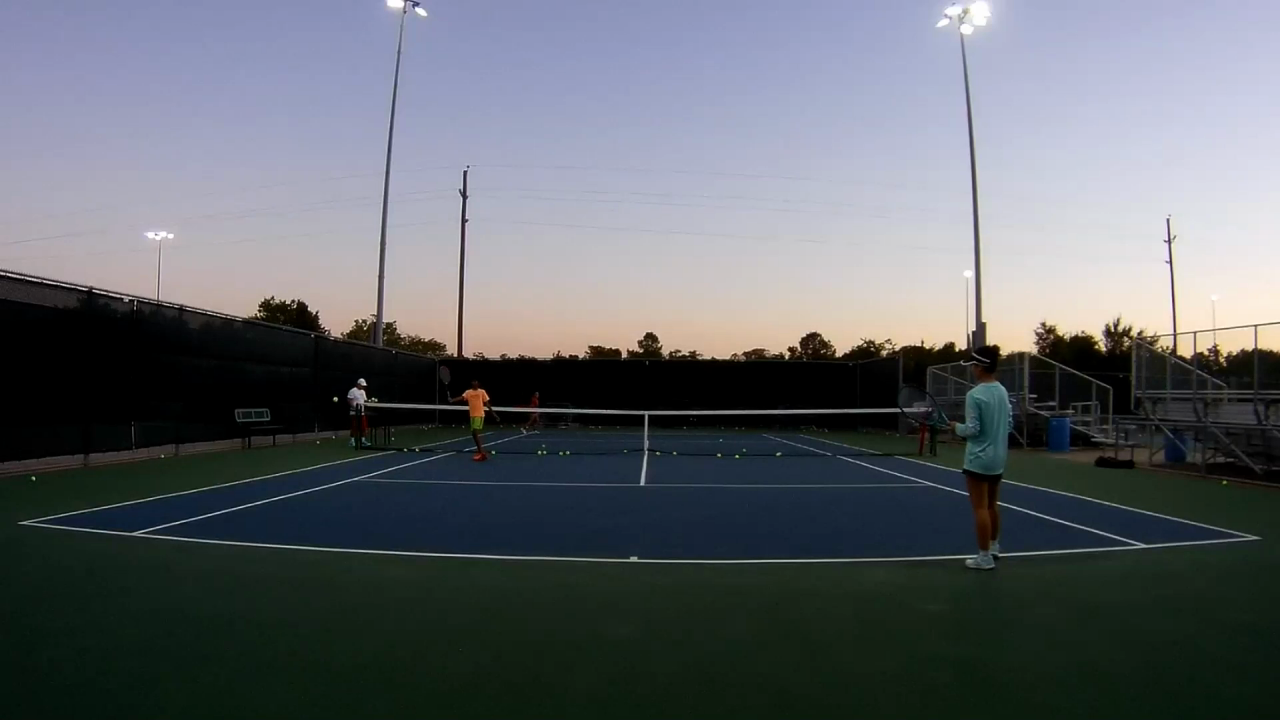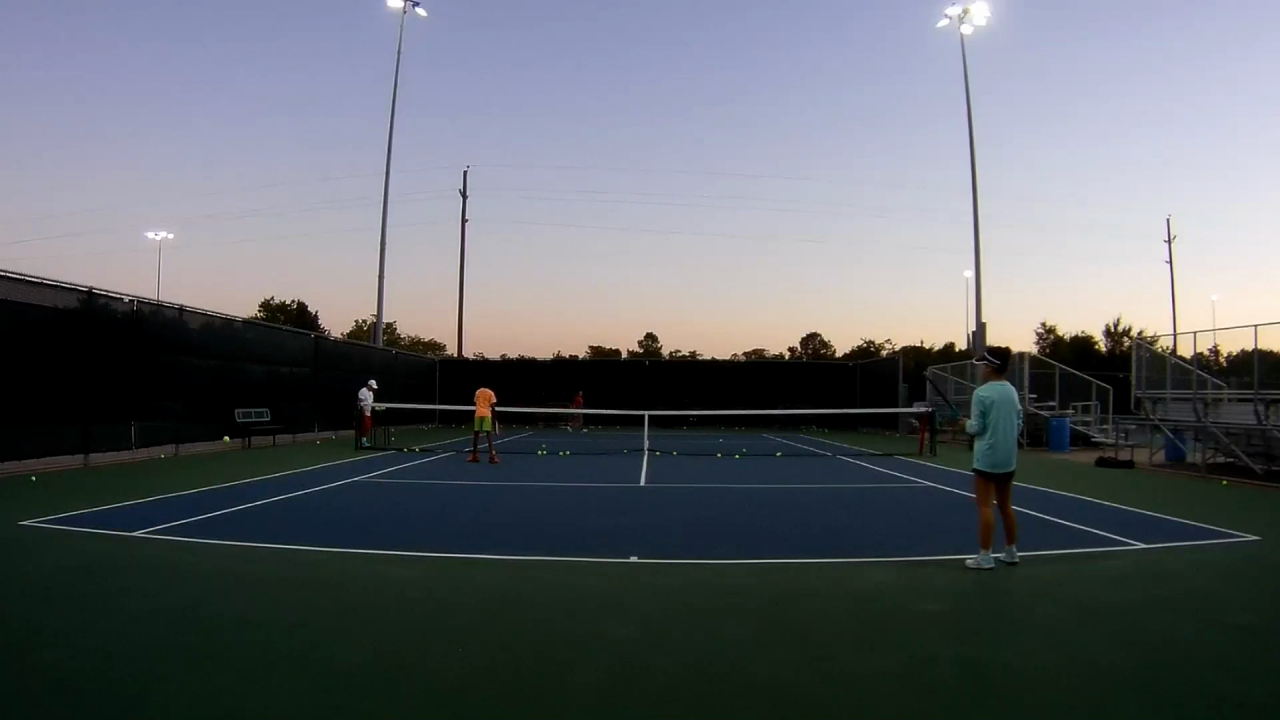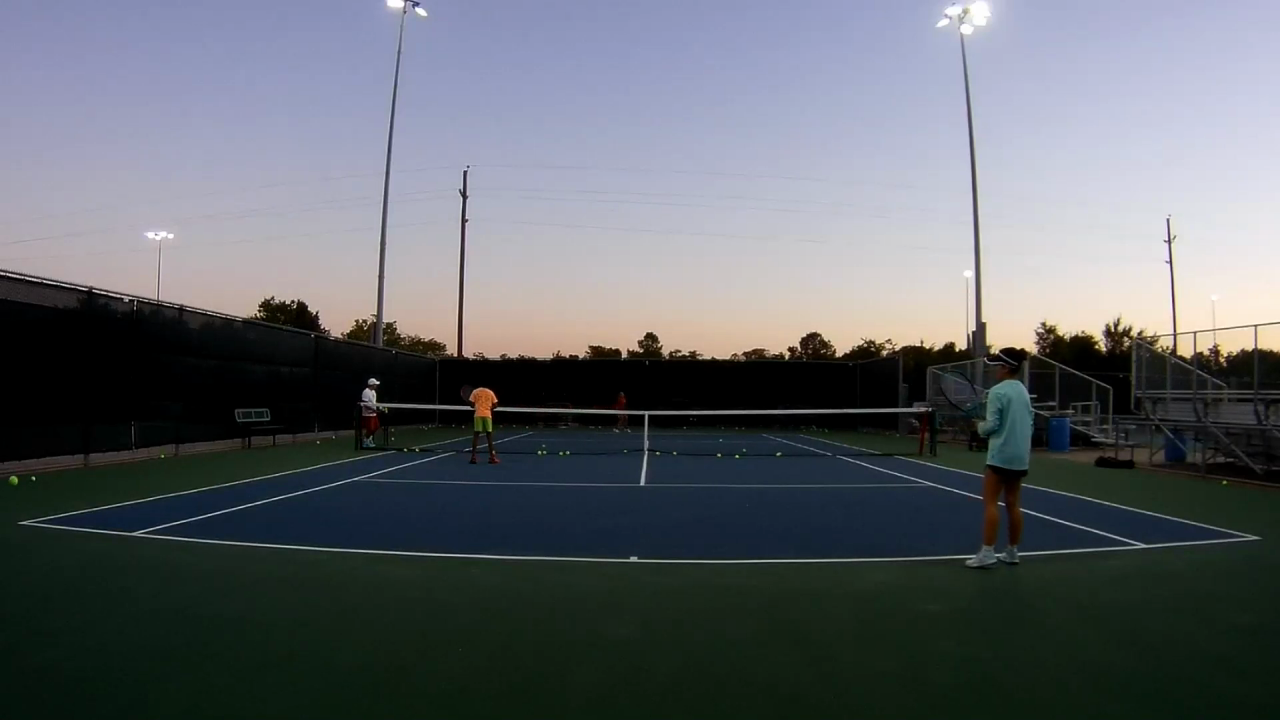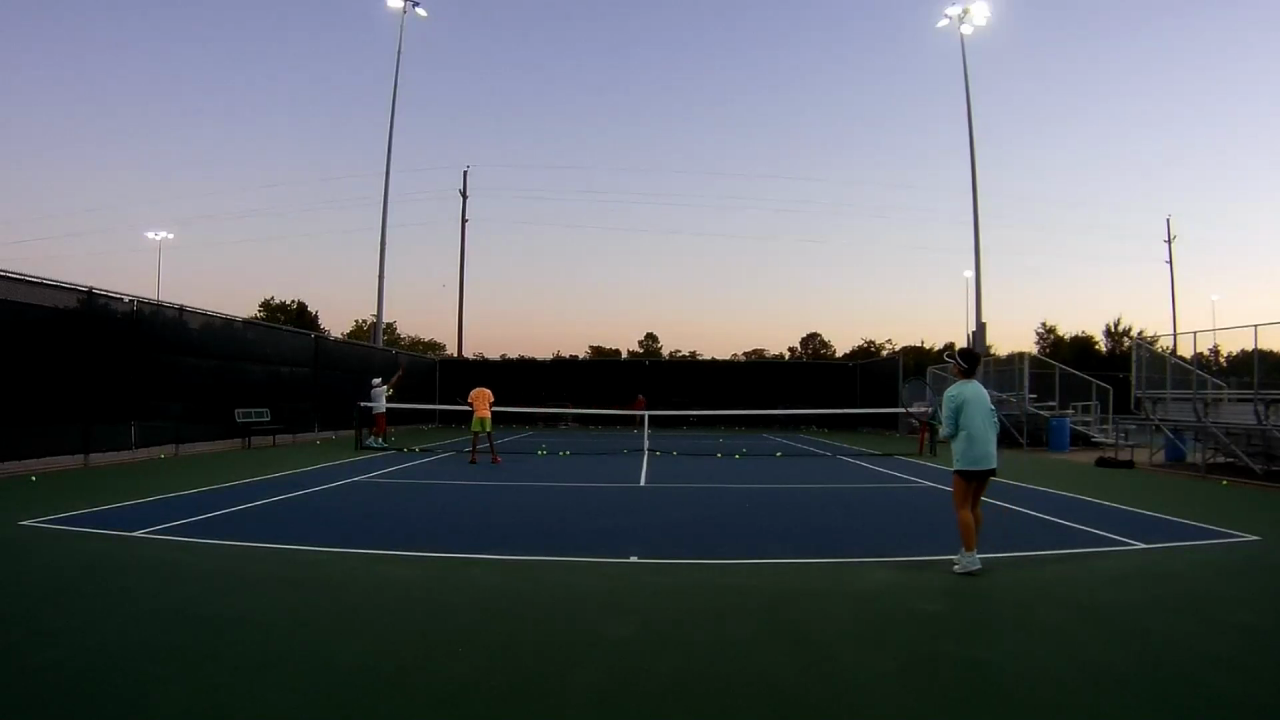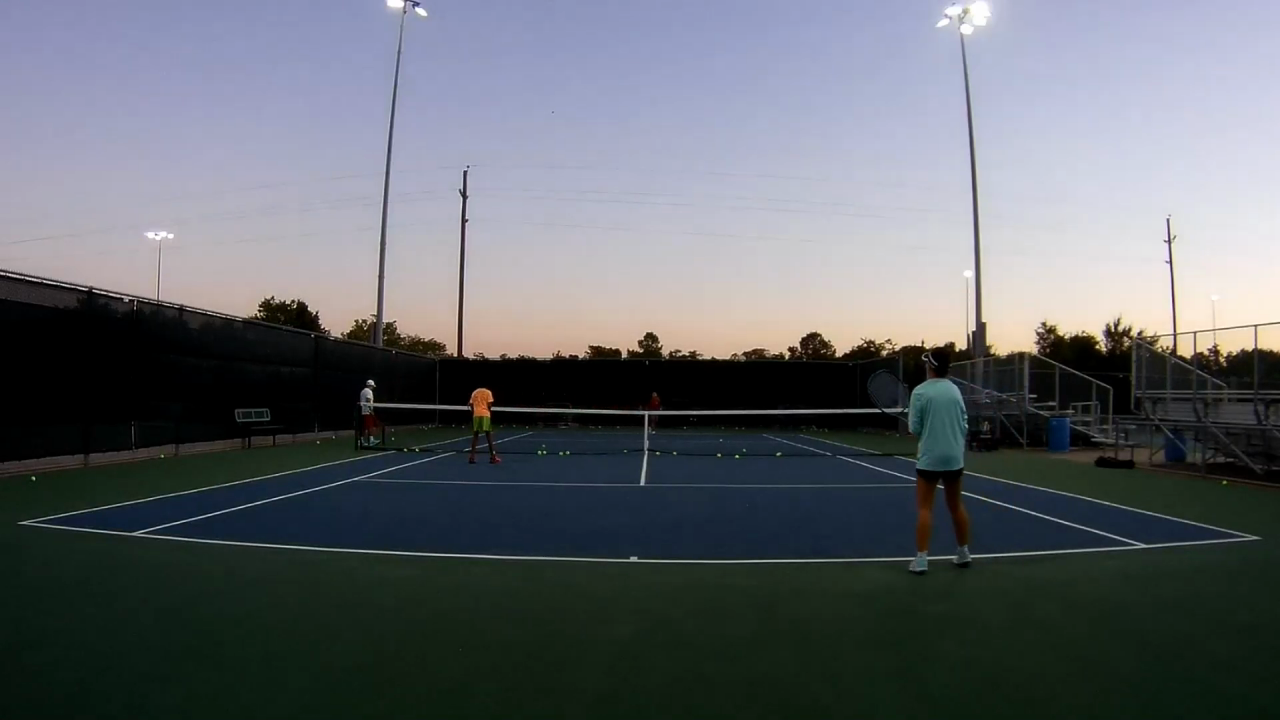
dt=1s
person 1, frame 1
left shoulder: (975, 395)
right shoulder: (1002, 391)
left elbow: (972, 430)
right elbow: (1009, 424)
left wrist: (956, 427)
left hip: (979, 458)
right hip: (998, 457)
left knee: (980, 508)
right knee: (992, 505)
left ankle: (985, 557)
right ankle: (993, 546)
person 1, frame 2
left shoulder: (982, 393)
right shoulder: (1012, 392)
left elbow: (976, 428)
right elbow: (1018, 425)
left wrist: (966, 424)
left hip: (987, 457)
right hip: (1008, 457)
left knee: (985, 507)
right knee: (1005, 505)
left ankle: (985, 556)
right ankle: (1011, 551)
person 1, frame 3
left shoulder: (998, 391)
right shoulder: (1023, 391)
left elbow: (992, 425)
right elbow: (1029, 425)
left wrist: (980, 427)
left hip: (1001, 455)
right hip: (1020, 456)
left knee: (991, 503)
right knee: (1013, 504)
left ankle: (987, 552)
right ankle: (1012, 551)
person 1, frame 4
left shoulder: (952, 393)
right shoulder: (982, 391)
left elbow: (948, 431)
right elbow: (995, 423)
left wrist: (941, 432)
left hip: (967, 458)
right hip: (988, 457)
left knee: (962, 508)
right knee: (974, 506)
left ankle: (970, 558)
right ankle: (968, 553)
person 1, frame 5
left shoulder: (920, 391)
right shoulder: (955, 391)
left elbow: (914, 428)
right elbow: (964, 426)
left hip: (929, 457)
right hip: (954, 457)
left knee: (924, 508)
right knee: (956, 506)
left ankle: (921, 558)
right ankle: (963, 552)
